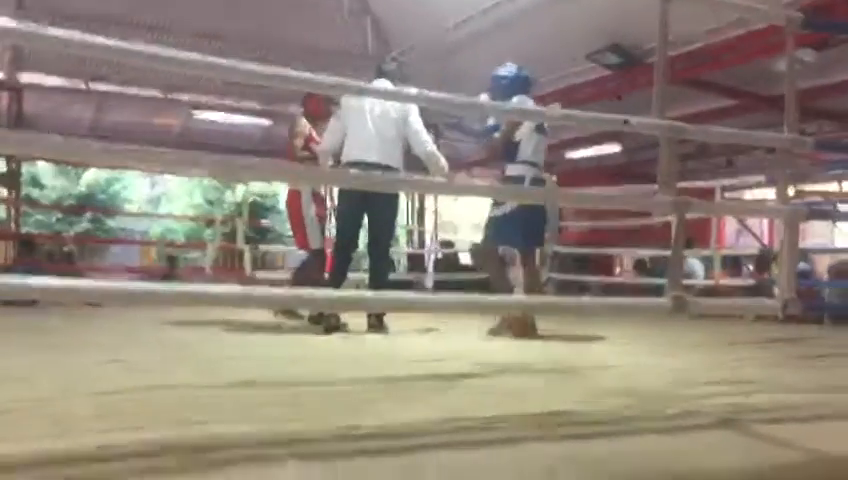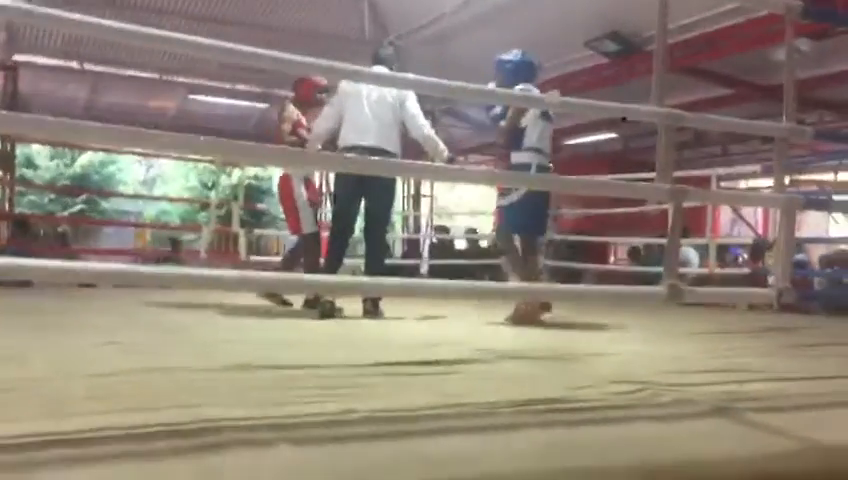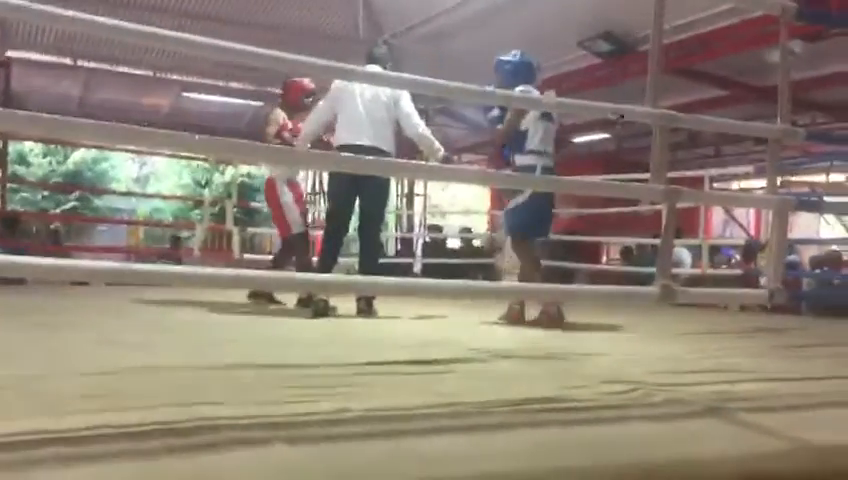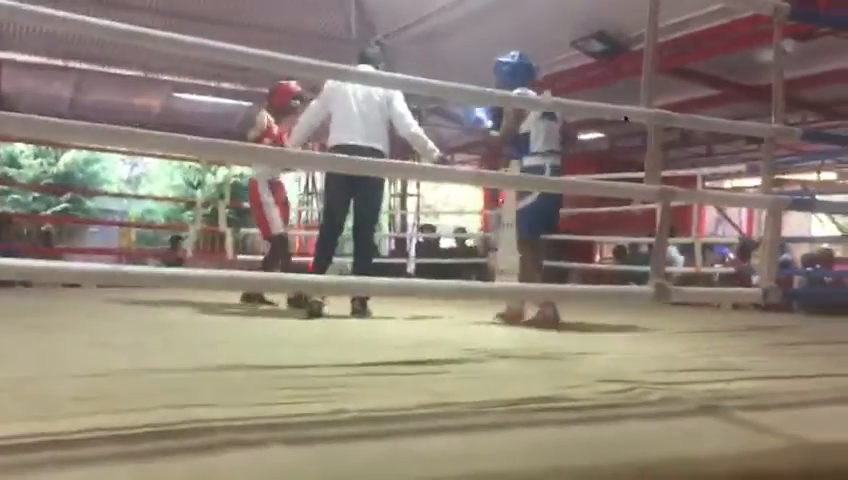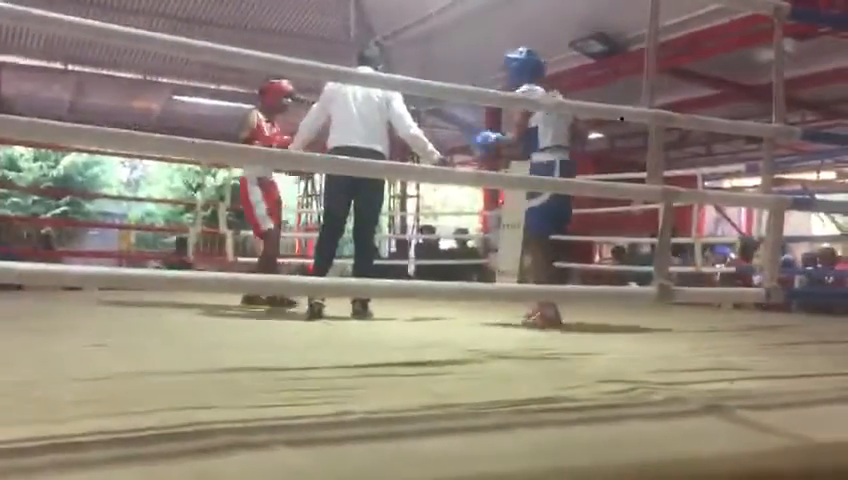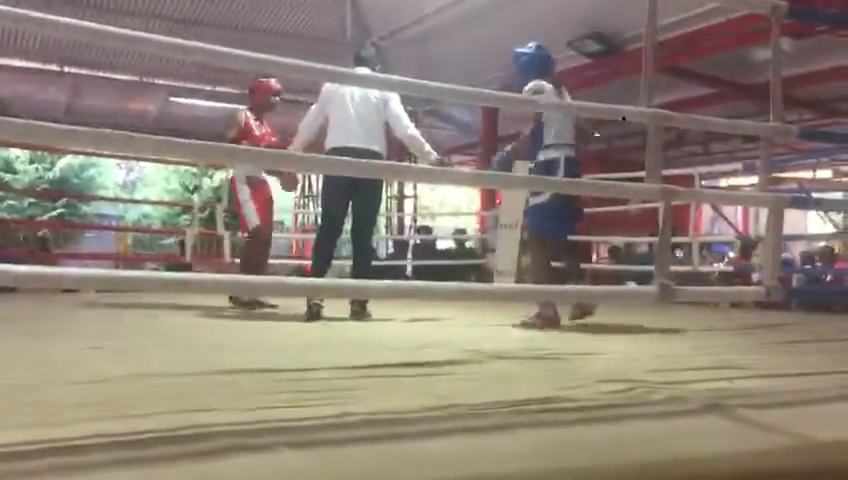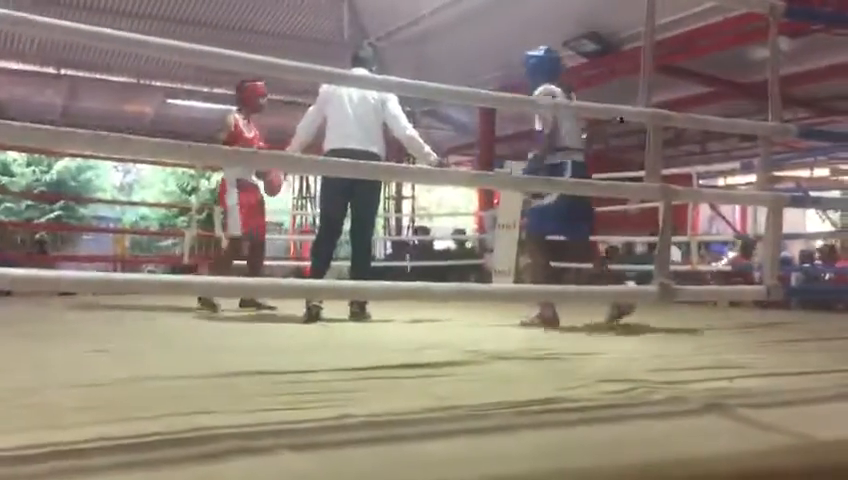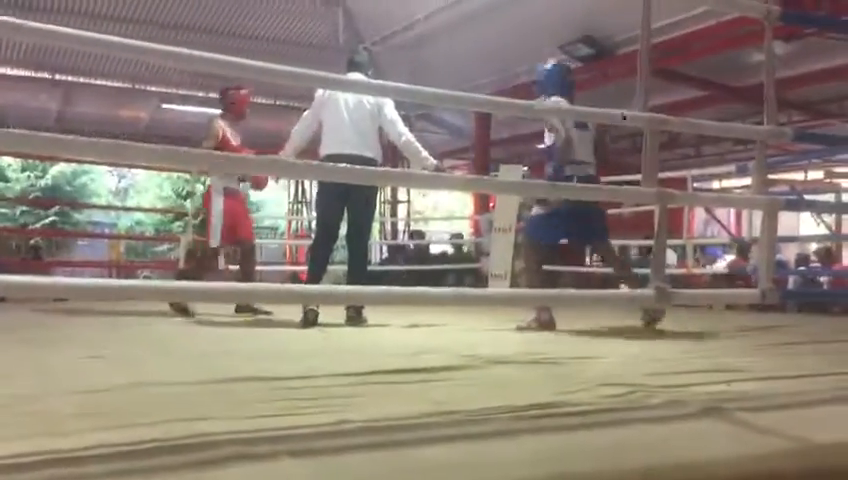
dt=0.1s
person 1, frame 1
left shoulder: (518, 105)
left elbow: (498, 146)
left wrist: (492, 128)
left hip: (519, 183)
right hip: (534, 185)
left knee: (488, 247)
right knee: (526, 254)
left ankle: (512, 309)
right ankle: (524, 319)
person 1, frame 2
left shoulder: (522, 92)
left elbow: (506, 135)
left wrist: (497, 116)
left hip: (525, 171)
right hip: (540, 172)
left knee: (505, 235)
right knee: (529, 241)
left ankle: (534, 296)
right ankle: (527, 305)
person 1, frame 3
left shoulder: (522, 95)
left elbow: (503, 135)
left wrist: (494, 117)
left hip: (530, 173)
right hip: (544, 173)
left knee: (520, 240)
right knee: (525, 241)
left ankle: (549, 306)
right ankle: (516, 308)
person 1, frame 4
left shoulder: (520, 97)
left elbow: (504, 138)
left hip: (537, 173)
right hip: (550, 172)
left knee: (527, 241)
right knee: (529, 241)
left ankle: (546, 308)
right ankle: (516, 307)
person 1, frame 5
left shoulder: (526, 93)
right shoulder: (554, 96)
left elbow: (518, 138)
right elbow: (575, 133)
left wrist: (491, 141)
left hip: (546, 169)
right hip: (562, 167)
left knee: (535, 240)
right knee: (540, 239)
left ankle: (546, 309)
right ankle: (544, 306)
person 1, frame 6
left shoulder: (534, 88)
right shoulder: (561, 92)
left elbow: (533, 132)
right elbow: (576, 131)
left wrist: (508, 153)
left hip: (551, 166)
right hip: (568, 164)
left knee: (538, 237)
right knee: (556, 236)
left ankle: (547, 310)
right ankle: (581, 298)
person 1, frame 7
left shoulder: (543, 92)
right shoulder: (570, 96)
left elbow: (550, 131)
right elbow: (580, 136)
left wrist: (533, 162)
left hip: (557, 169)
right hip: (577, 170)
left knee: (535, 238)
right knee: (581, 241)
left ankle: (546, 310)
person 1, frame 8
left shoulder: (551, 105)
left elbow: (564, 142)
right elbow: (600, 151)
left wrist: (552, 174)
left hip: (567, 182)
right hip: (589, 181)
left knee: (531, 243)
right knee: (604, 248)
left ankle: (543, 314)
right ankle: (648, 304)
person 2, frame 1
left shoulder: (352, 98)
right shoulder: (404, 103)
left elbow: (330, 141)
right elbow: (422, 144)
left wrist: (324, 165)
right wrist: (443, 170)
left hip: (354, 173)
right hip: (386, 175)
left knee: (344, 243)
right knee: (379, 246)
left ankle: (330, 310)
right ankle: (375, 314)
person 2, frame 2
left shoulder: (349, 84)
right shoulder: (400, 88)
left elbow: (324, 125)
right elbow: (420, 128)
left wrist: (311, 148)
right wrist: (443, 155)
left hip: (351, 158)
right hip: (383, 161)
left knee: (340, 228)
right knee: (376, 231)
left ankle: (327, 295)
right ankle: (371, 299)
person 2, frame 3
left shoulder: (343, 83)
right shoulder: (394, 87)
left elbow: (317, 118)
right elbow: (414, 127)
left wrist: (299, 145)
right wrist: (439, 154)
left hip: (346, 156)
right hip: (378, 160)
left knee: (335, 226)
right knee: (370, 230)
right ankle: (365, 298)
person 2, frame 4
left shoulder: (336, 83)
right shoulder: (387, 87)
left elbow: (309, 118)
right elbow: (408, 127)
left wrist: (289, 147)
right wrist: (434, 154)
left hip: (340, 157)
right hip: (372, 160)
left knee: (330, 227)
right knee: (364, 230)
left ankle: (315, 294)
right ankle: (359, 298)
person 2, frame 5
left shoulder: (335, 85)
right shoulder: (386, 89)
left elbow: (311, 122)
right elbow: (407, 128)
left wrist: (292, 151)
right wrist: (434, 156)
left hip: (340, 158)
right hip: (372, 161)
left knee: (331, 228)
right knee: (365, 232)
left ankle: (316, 297)
right ankle: (359, 300)
person 2, frame 6
left shoulder: (333, 86)
right shoulder: (384, 89)
left elbow: (310, 123)
right elbow: (405, 128)
left wrist: (292, 152)
right wrist: (432, 157)
left hip: (338, 159)
right hip: (370, 162)
left knee: (328, 229)
right knee: (363, 232)
left ankle: (314, 297)
right ankle: (358, 301)
person 2, frame 7
left shoulder: (330, 87)
right shoulder: (381, 90)
left elbow: (308, 124)
right elbow: (403, 129)
left wrist: (289, 154)
right wrist: (431, 158)
left hip: (336, 160)
right hip: (368, 163)
left knee: (327, 231)
right knee: (362, 234)
left ankle: (313, 299)
right ankle: (357, 303)
person 2, frame 8
left shoulder: (326, 92)
right shoulder: (377, 94)
left elbow: (303, 129)
right elbow: (399, 134)
left wrist: (283, 158)
right wrist: (429, 163)
left hip: (332, 166)
right hip: (365, 168)
left knee: (324, 235)
right knee: (358, 238)
left ankle: (310, 303)
right ankle: (354, 307)
person 3, frame 1
left shoulder: (313, 129)
right shoulder: (301, 124)
right elbow: (295, 155)
right wrist: (319, 155)
left hip: (313, 195)
right hip: (303, 194)
left knee: (315, 253)
right knee: (317, 252)
person 3, frame 2
left shoulder: (305, 118)
right shoulder: (290, 111)
right elbow: (284, 140)
right wrist: (310, 139)
left hip: (305, 181)
right hip: (294, 181)
left knee: (306, 239)
right knee: (311, 237)
right ankle: (313, 295)
person 3, frame 3
left shoulder: (294, 123)
right shoulder: (277, 115)
right elbow: (268, 143)
right wrist: (292, 142)
left hip: (291, 184)
right hip: (279, 183)
left knee: (290, 242)
right knee: (299, 237)
left ankle: (261, 288)
right ankle: (307, 294)
person 3, frame 4
left shoulder: (282, 127)
right shoulder: (261, 117)
right wrist: (277, 145)
left hip: (277, 185)
right hip: (261, 185)
left knee: (277, 241)
right knee: (279, 237)
left ankle: (253, 291)
right ankle: (294, 294)
person 3, frame 5
left shoulder: (276, 127)
right shoulder: (253, 117)
right wrist: (266, 147)
left hip: (269, 184)
right hip: (253, 183)
left knee: (273, 239)
right knee: (270, 235)
left ankle: (254, 292)
person 3, frame 6
left shoulder: (265, 123)
right shoulder: (242, 117)
left wrist: (282, 174)
right wrist: (254, 147)
left hip: (261, 183)
right hip: (244, 182)
left knee: (264, 238)
right knee: (256, 233)
person 3, frame 7
left shoulder: (253, 126)
right shoulder: (231, 120)
left wrist: (266, 177)
right wrist: (248, 151)
left hip: (252, 187)
right hip: (234, 185)
left knee: (258, 241)
right knee: (236, 239)
left ankle: (250, 297)
person 3, frame 8
left shoulder: (233, 132)
right shoulder: (217, 127)
left wrist: (247, 176)
left hip: (235, 193)
right hip: (219, 194)
left knee: (248, 246)
right knee: (212, 248)
left ankle: (244, 302)
